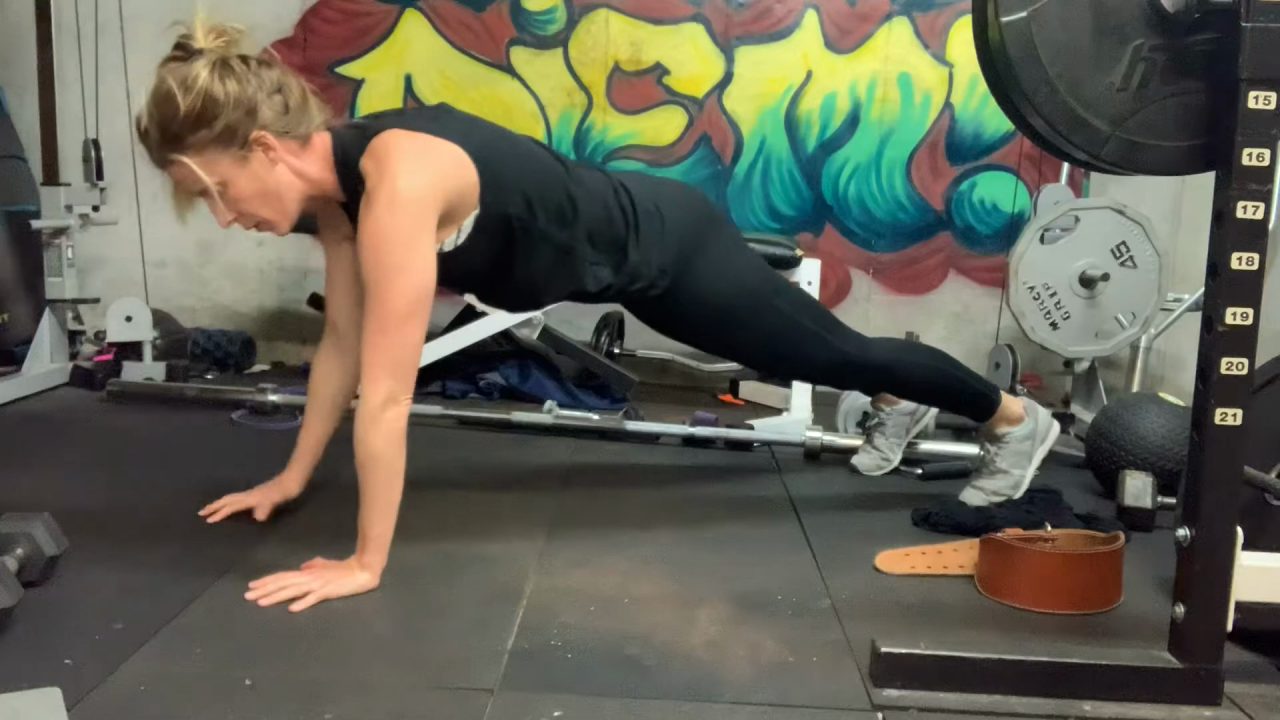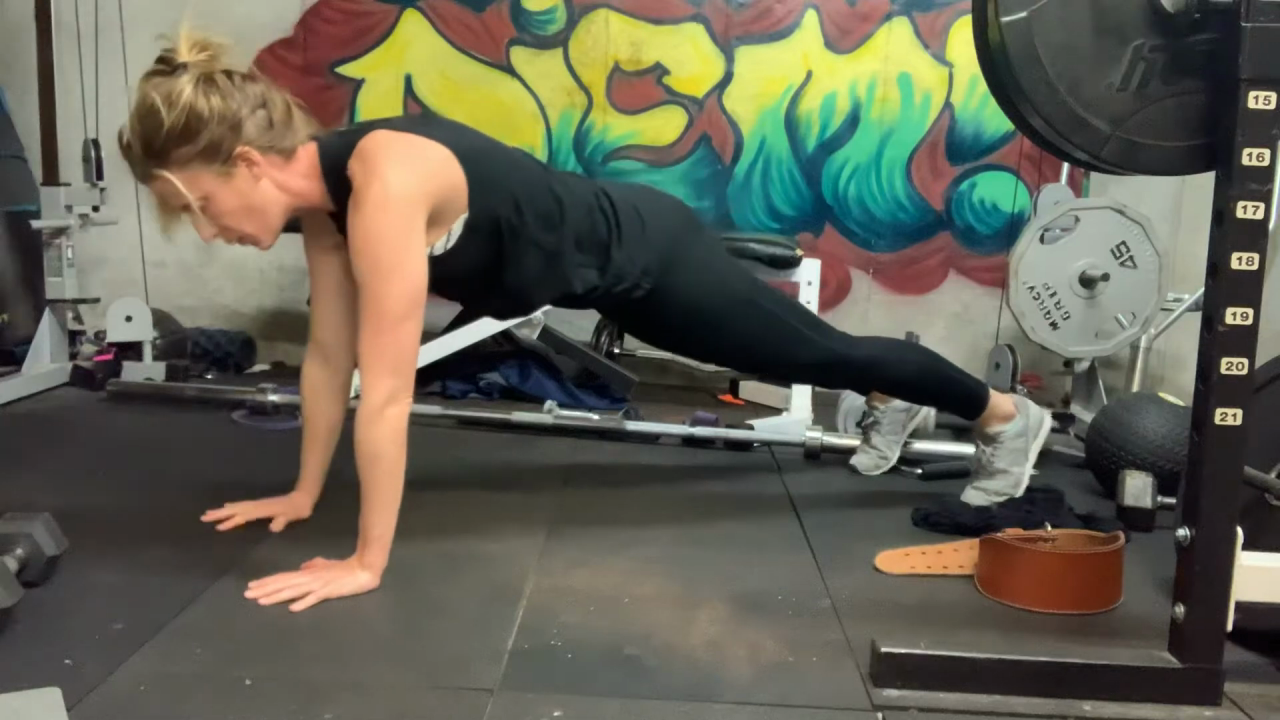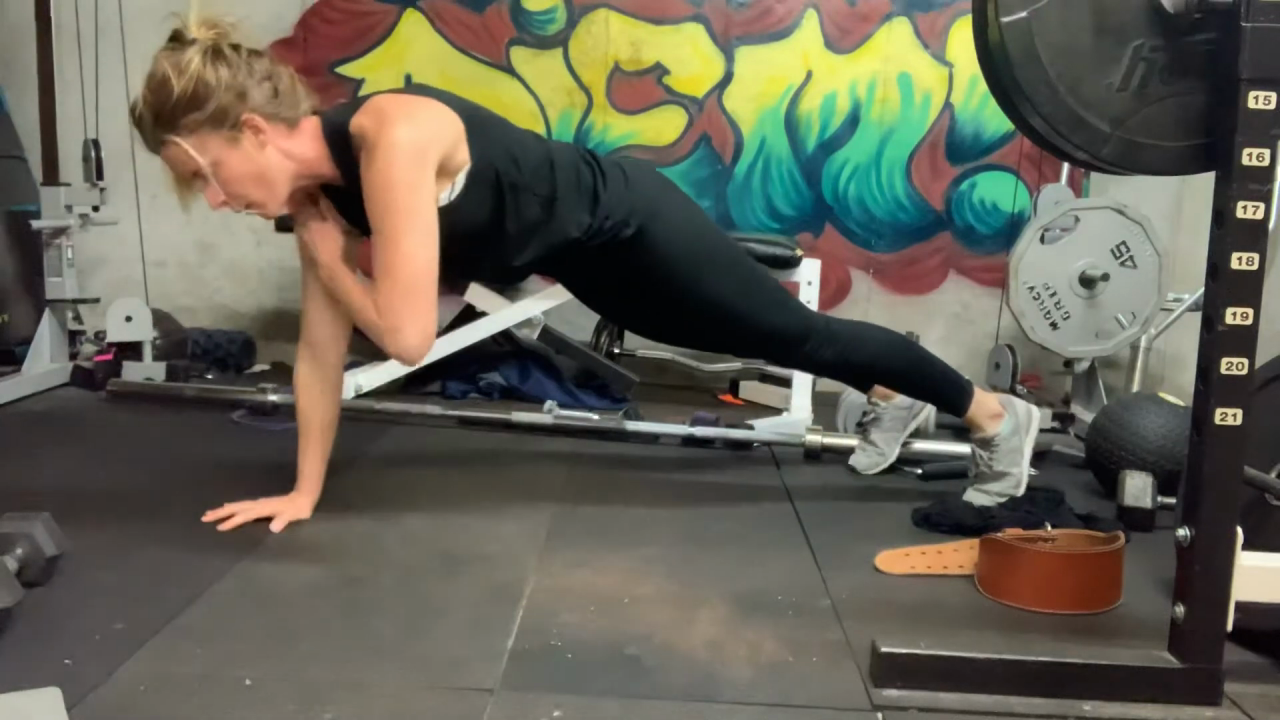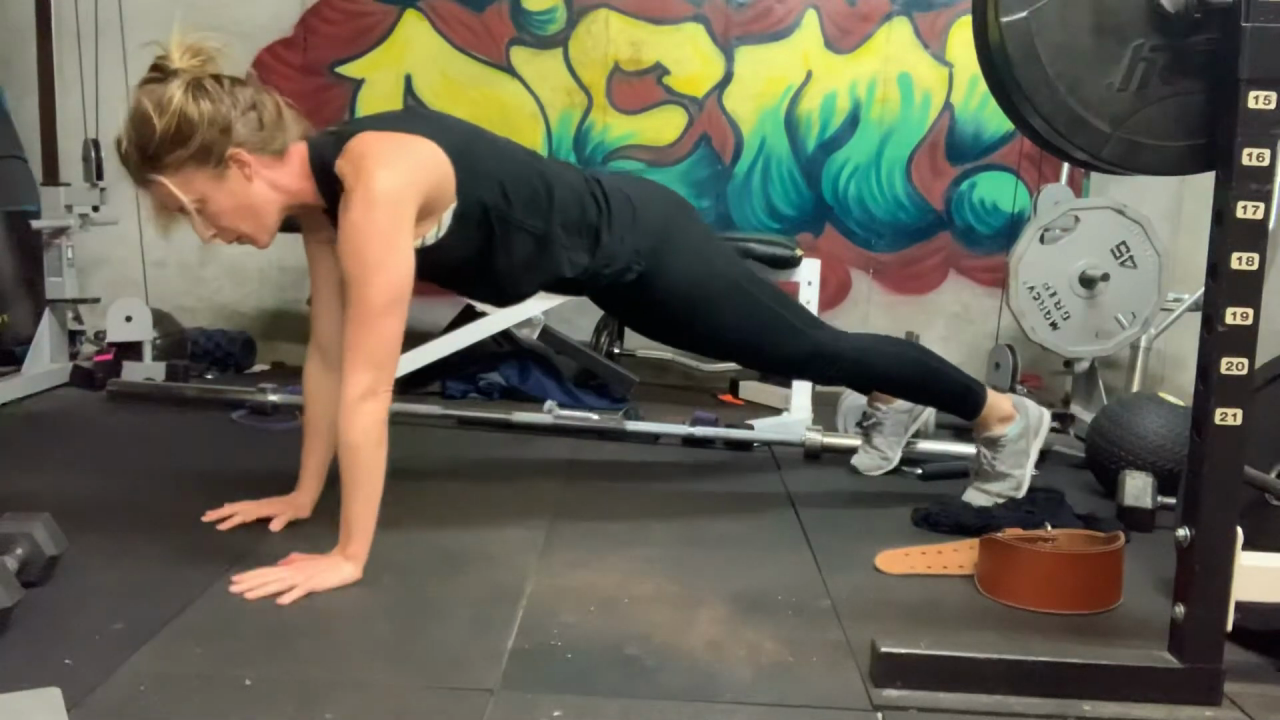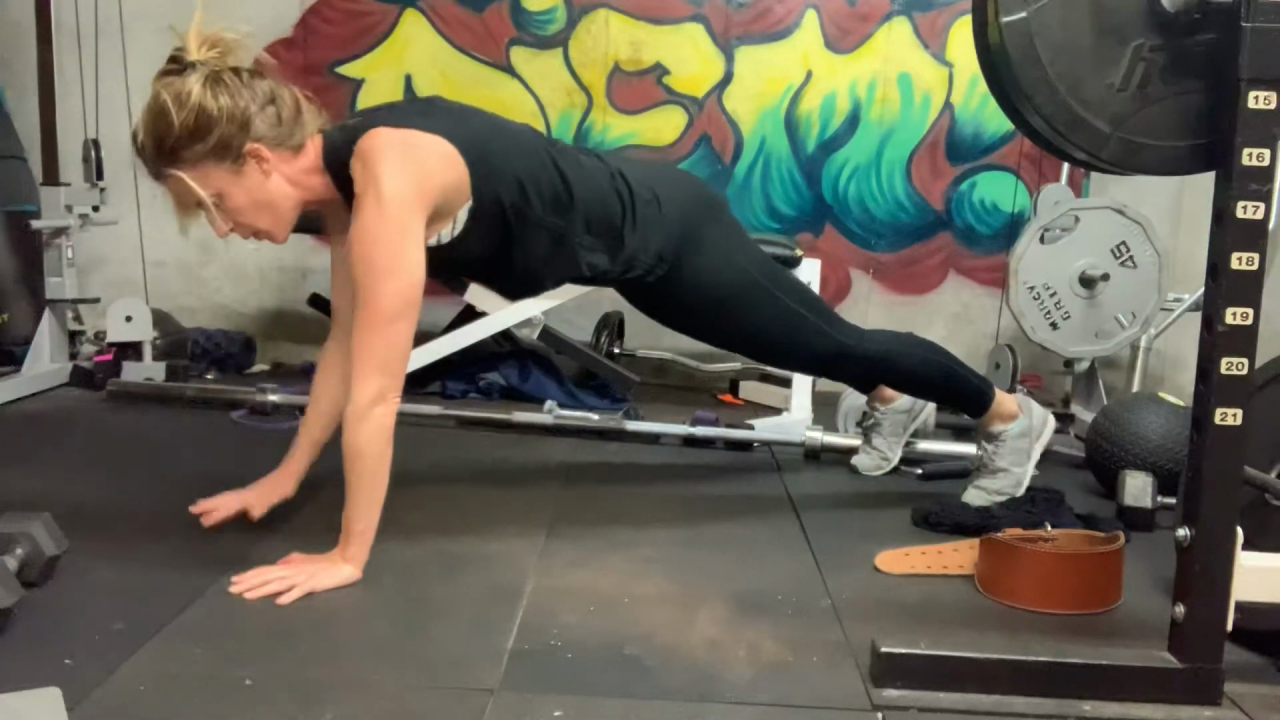
dt=1s
person 1, frame 1
left shoulder: (394, 178)
right shoulder: (337, 178)
left elbow: (385, 392)
right elbow: (345, 343)
left wrist: (364, 564)
right wrist: (292, 477)
left hip: (665, 247)
right hip: (626, 242)
left knee: (833, 353)
right knee: (811, 355)
left ankle: (1014, 419)
right ankle: (898, 407)
person 1, frame 2
left shoulder: (382, 180)
right shoulder: (320, 189)
left elbow: (386, 392)
right elbow: (328, 355)
left wrist: (367, 563)
right wrist: (303, 494)
left hip: (648, 254)
right hip: (604, 260)
left knee: (818, 352)
right knee: (796, 355)
left ankle: (1007, 417)
right ankle: (892, 408)
person 1, frame 3
left shoulder: (390, 138)
right shoulder: (314, 180)
left elbow: (406, 333)
right elbow: (322, 342)
left wrist: (327, 259)
right wrist: (304, 490)
left hip: (627, 220)
right hip: (581, 258)
left knee: (798, 334)
right knee: (759, 341)
left ankle: (996, 415)
right ankle: (892, 402)
person 1, frame 4
left shoulder: (374, 180)
right shoulder: (321, 188)
left elbow: (368, 387)
right elbow: (328, 353)
left wrist: (349, 556)
right wrist: (304, 493)
left hip: (640, 244)
right hip: (603, 253)
left knee: (812, 349)
right knee: (788, 350)
left ankle: (1006, 417)
right ankle: (895, 405)
person 1, frame 5
left shoulder: (386, 177)
right shoulder: (335, 173)
left elbow: (376, 392)
right elbow: (347, 343)
left wrist: (347, 557)
right wrist: (285, 478)
left hip: (664, 232)
right hip: (625, 237)
left knee: (826, 342)
right knee: (806, 346)
left ankle: (1011, 417)
right ankle: (895, 403)
